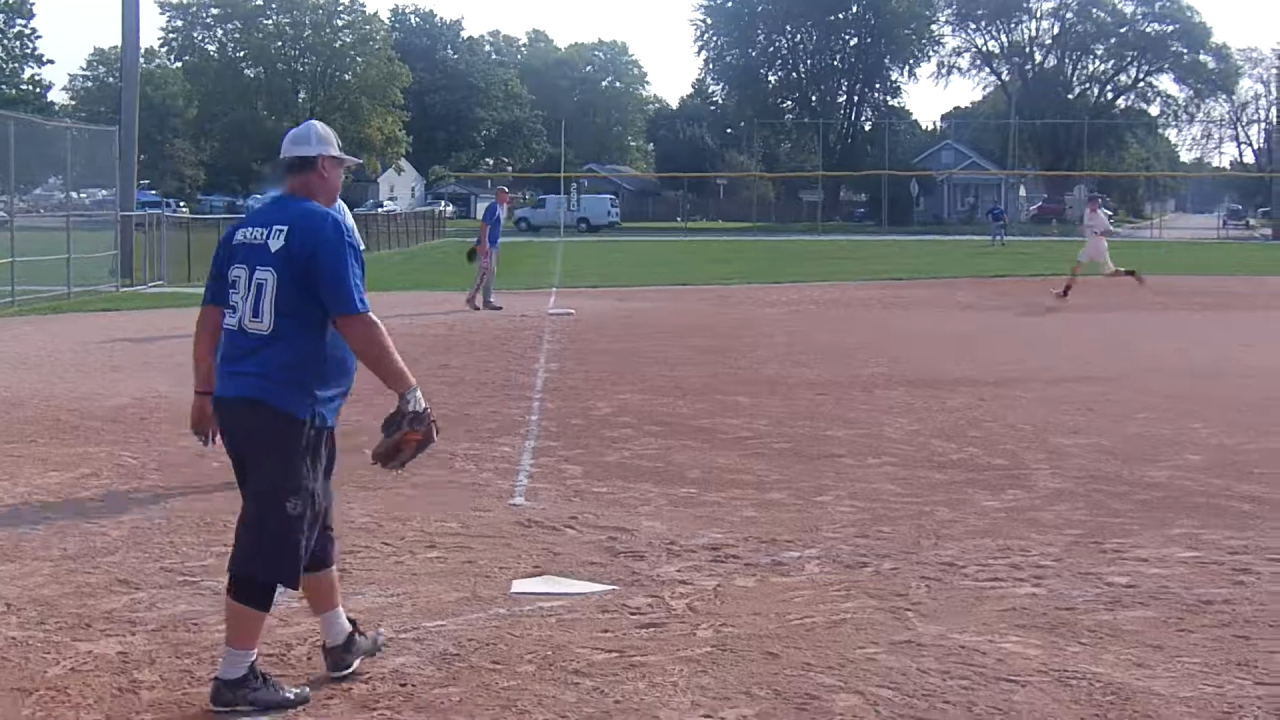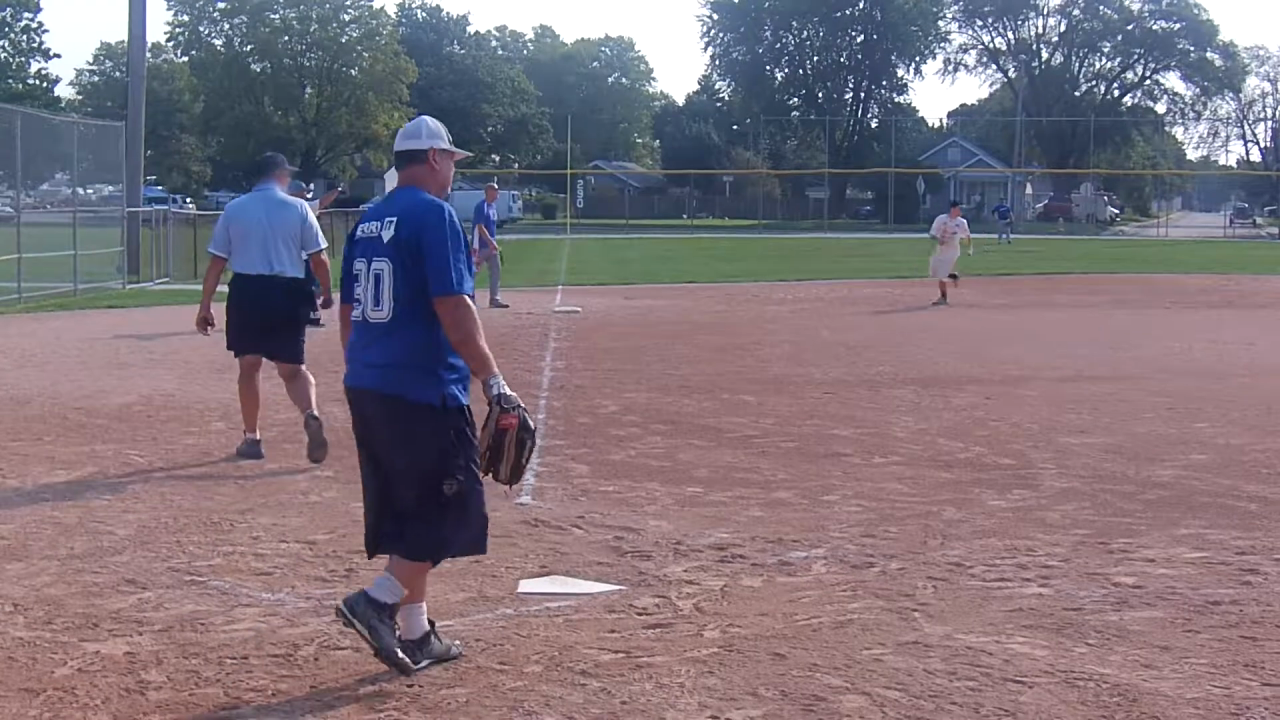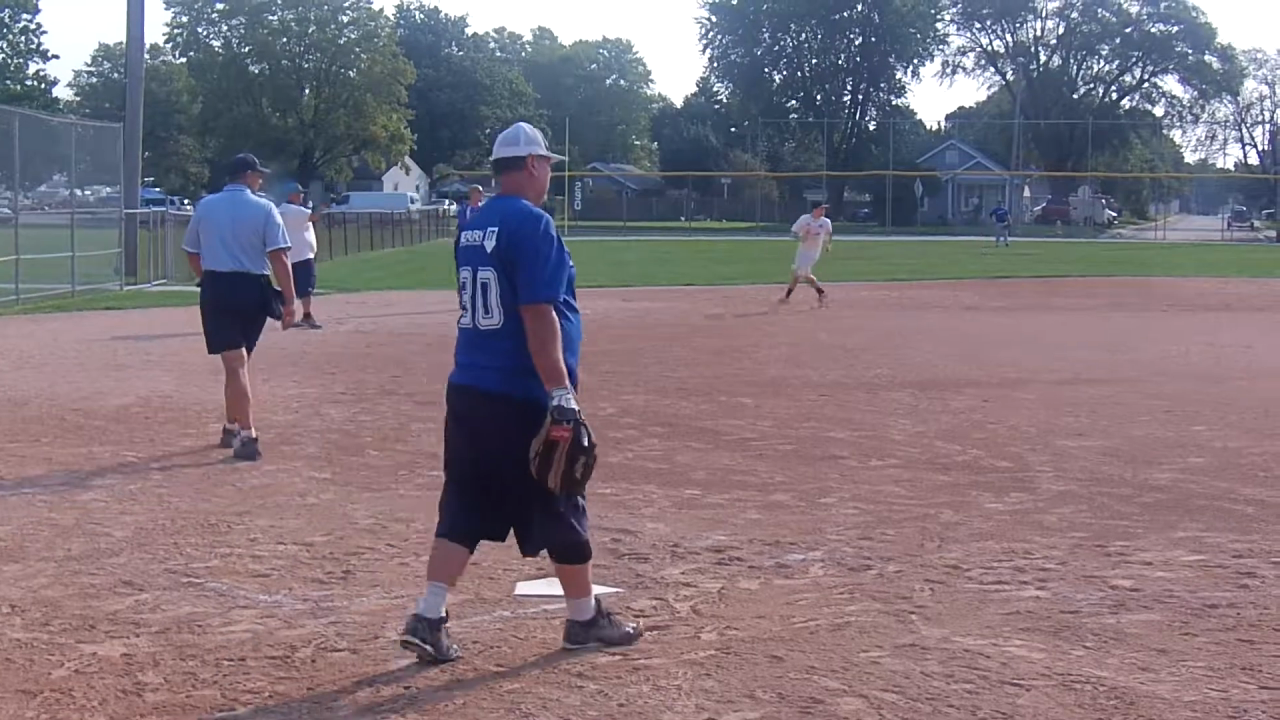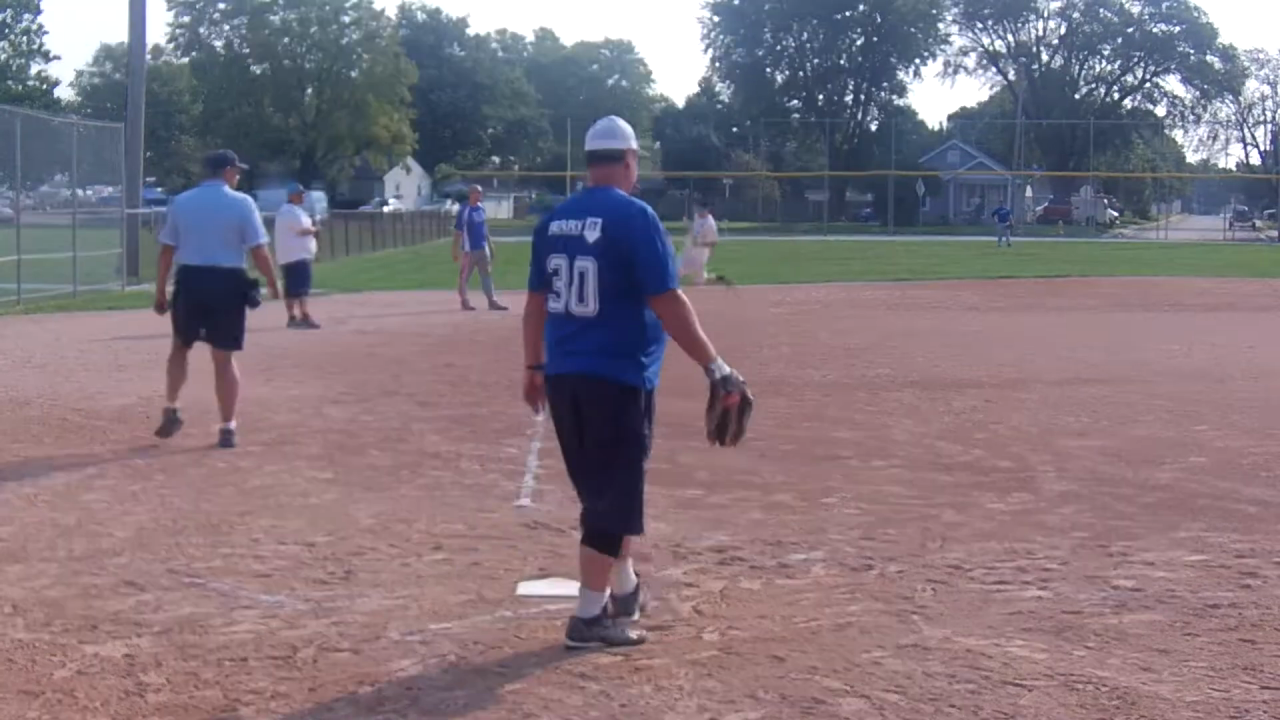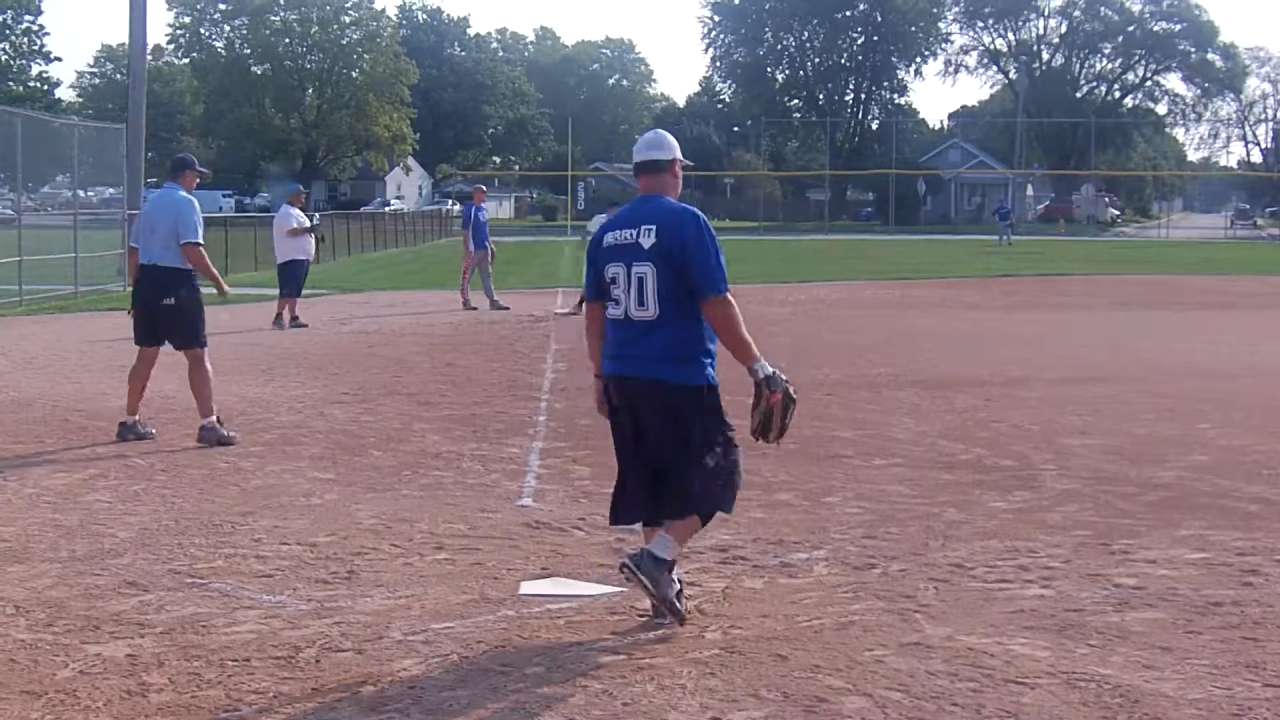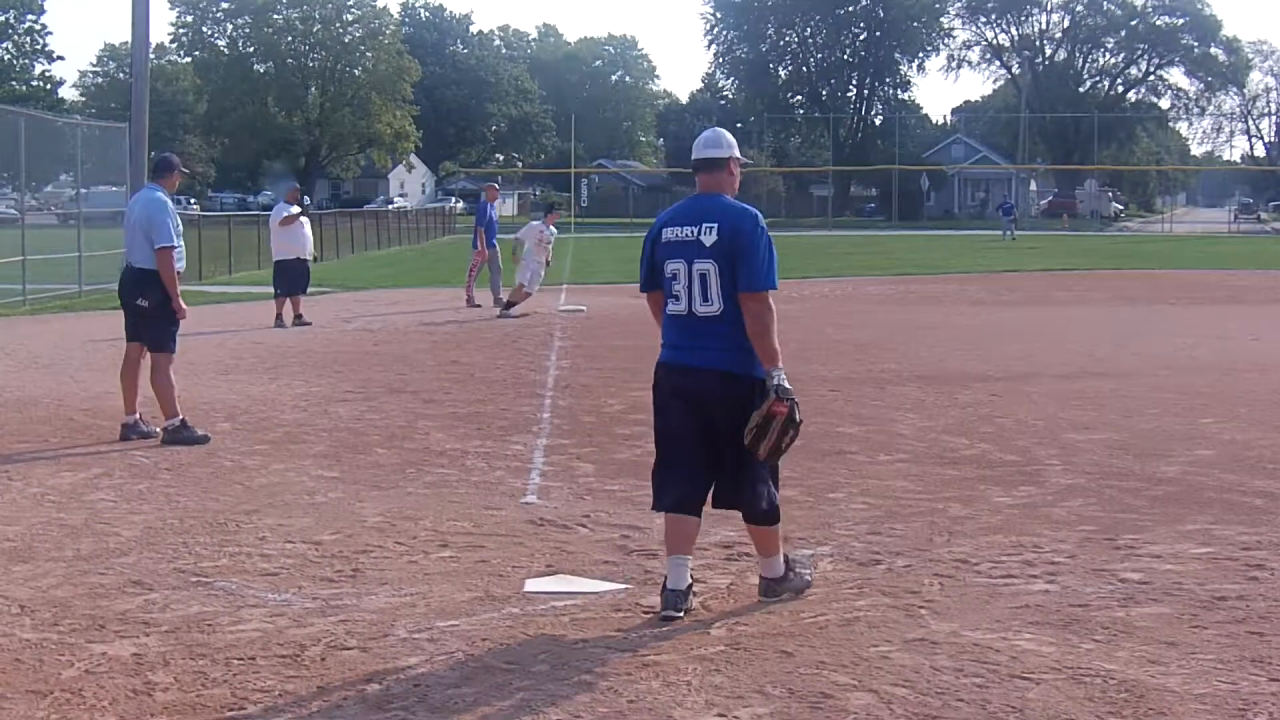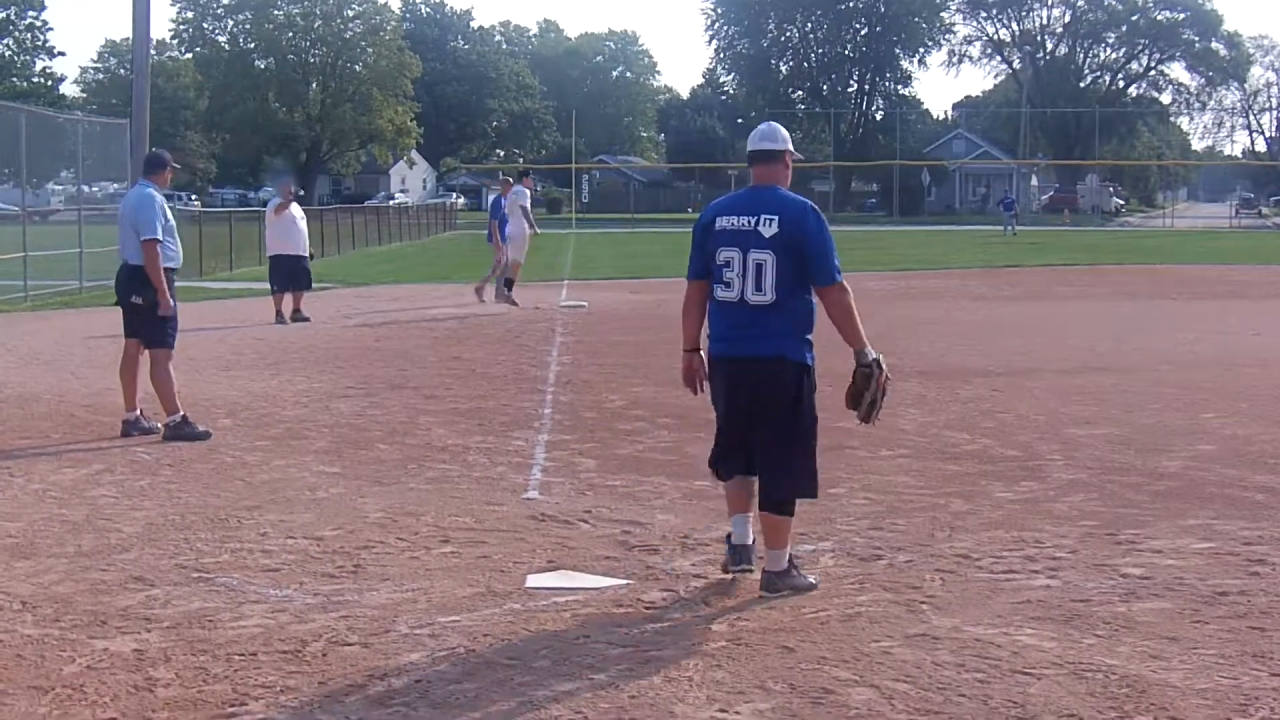
dt=0.4s
person 1, frame 1
left shoulder: (243, 228)
right shoulder: (325, 226)
left elbow: (210, 317)
right elbow: (356, 324)
left wrist: (204, 391)
right wrist: (409, 389)
left hip: (235, 400)
right hip: (291, 410)
left knee: (307, 527)
right knee: (271, 541)
left ankle: (339, 638)
right ankle: (233, 676)
person 1, frame 2
left shoulder: (367, 222)
right shoulder: (435, 215)
left elbow: (348, 311)
right elbow: (453, 307)
right wrist: (493, 381)
left hip: (366, 386)
right hip: (423, 393)
left knee: (399, 514)
right knee: (451, 515)
left ankle: (411, 632)
right ankle: (375, 602)
person 1, frame 3
left shoulder: (471, 228)
right shoulder: (533, 224)
right elbow: (540, 317)
right wrist: (561, 393)
left hip: (469, 389)
right hip: (525, 395)
left knee: (467, 509)
right knee: (557, 509)
left ankle: (427, 617)
right ankle: (584, 618)
person 1, frame 4
left shoulder: (553, 220)
right shoulder: (634, 216)
left elbow: (536, 302)
right elbow: (667, 303)
left wrist: (534, 367)
right wrist: (715, 366)
left hip: (563, 375)
right hip: (619, 378)
left knee: (602, 486)
right knee: (613, 494)
left ankle: (622, 586)
right ankle: (589, 615)
person 1, frame 5
left shoulder: (607, 230)
right shoulder: (687, 222)
left elbow: (595, 312)
right elbow: (717, 306)
left wrist: (601, 374)
right wrist: (757, 366)
left hip: (623, 378)
right hip: (681, 380)
left knee: (649, 484)
right knee: (711, 478)
left ankle: (664, 591)
right ankle: (655, 558)
person 1, frame 6
left shoulder: (663, 225)
right shoulder: (745, 221)
right elbow: (756, 305)
right wrist: (775, 372)
left hip: (676, 371)
right hip: (737, 372)
left knee: (681, 480)
right knee: (754, 477)
left ankle: (676, 586)
right ankle: (775, 573)
person 1, frame 7
left shoulder: (714, 215)
right shoulder: (801, 213)
left elbow: (696, 290)
right elbow: (833, 291)
left wrist: (691, 350)
right wrist: (864, 351)
left hip: (727, 357)
right hip: (783, 359)
left knee: (736, 451)
right knee: (780, 461)
left ankle: (739, 541)
right ankle: (777, 568)
person 2, frame 1
left shoulder: (271, 207)
right shoulder: (332, 211)
left elbow: (257, 260)
right elbow: (350, 261)
left wrist: (255, 306)
right wrist: (359, 306)
left hip: (280, 297)
right hip: (327, 297)
left knee: (283, 378)
right knee: (319, 376)
right ankle: (314, 451)
person 2, frame 2
left shoulder: (234, 209)
right shoulder: (297, 208)
left elbow: (217, 261)
right elbow: (318, 259)
left wrist: (205, 306)
right wrist: (326, 293)
left hip: (246, 293)
right hip: (287, 294)
left knee: (249, 367)
right knee: (292, 367)
left ankle: (252, 438)
right ankle: (311, 417)
person 2, frame 3
left shoulder: (205, 207)
right shoulder: (265, 208)
left elbow: (193, 255)
right elbow: (278, 258)
right wrist: (289, 300)
left hip: (217, 289)
right hip: (254, 291)
left knee: (235, 364)
right knee: (241, 360)
left ankle: (246, 433)
right ankle: (233, 429)
person 2, frame 4
left shoulder: (182, 201)
right shoulder: (242, 203)
left elbow: (167, 250)
right elbow: (258, 251)
left wrist: (160, 291)
right wrist: (272, 281)
left hip: (190, 282)
right hip: (228, 284)
left knee: (180, 348)
right knee: (224, 358)
left ankle: (171, 410)
right ankle: (227, 428)
person 2, frame 5
left shoulder: (149, 204)
right shoulder: (186, 203)
left elbow: (134, 252)
right elbow: (192, 251)
left wrist: (137, 292)
right wrist: (218, 282)
left hip: (146, 282)
right hip: (176, 284)
left knee: (146, 355)
right knee: (196, 354)
left ankle: (130, 422)
right ankle: (210, 423)
person 2, frame 6
left shoulder: (136, 200)
right shoulder: (161, 204)
right elbow: (164, 257)
right wrist: (176, 298)
left hip: (132, 281)
right hip: (152, 285)
left knee: (134, 352)
right knee: (162, 358)
left ankle: (131, 421)
right ankle: (174, 425)
person 2, frame 7
left shoulder: (130, 197)
right shoulder: (151, 199)
right elbow: (150, 249)
right wrist: (163, 292)
left hip: (129, 278)
right hip: (149, 282)
left knee: (133, 348)
right knee: (161, 353)
left ankle: (132, 418)
right ankle: (175, 421)
